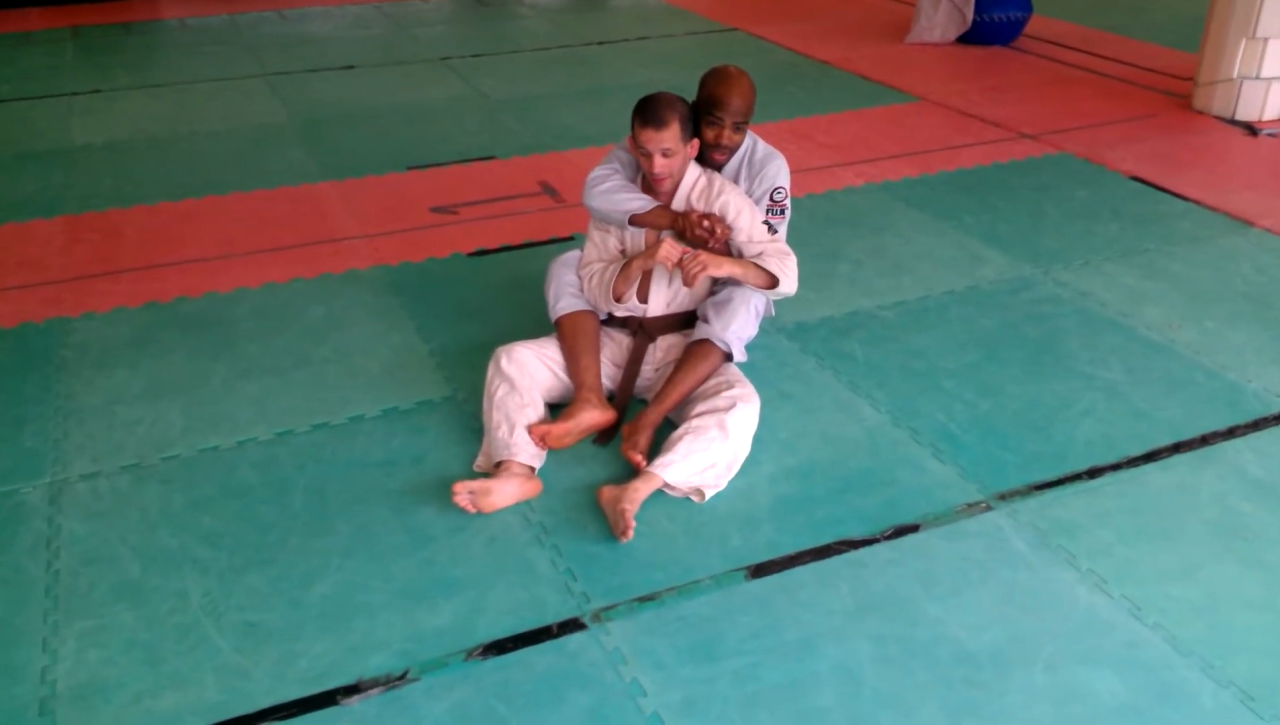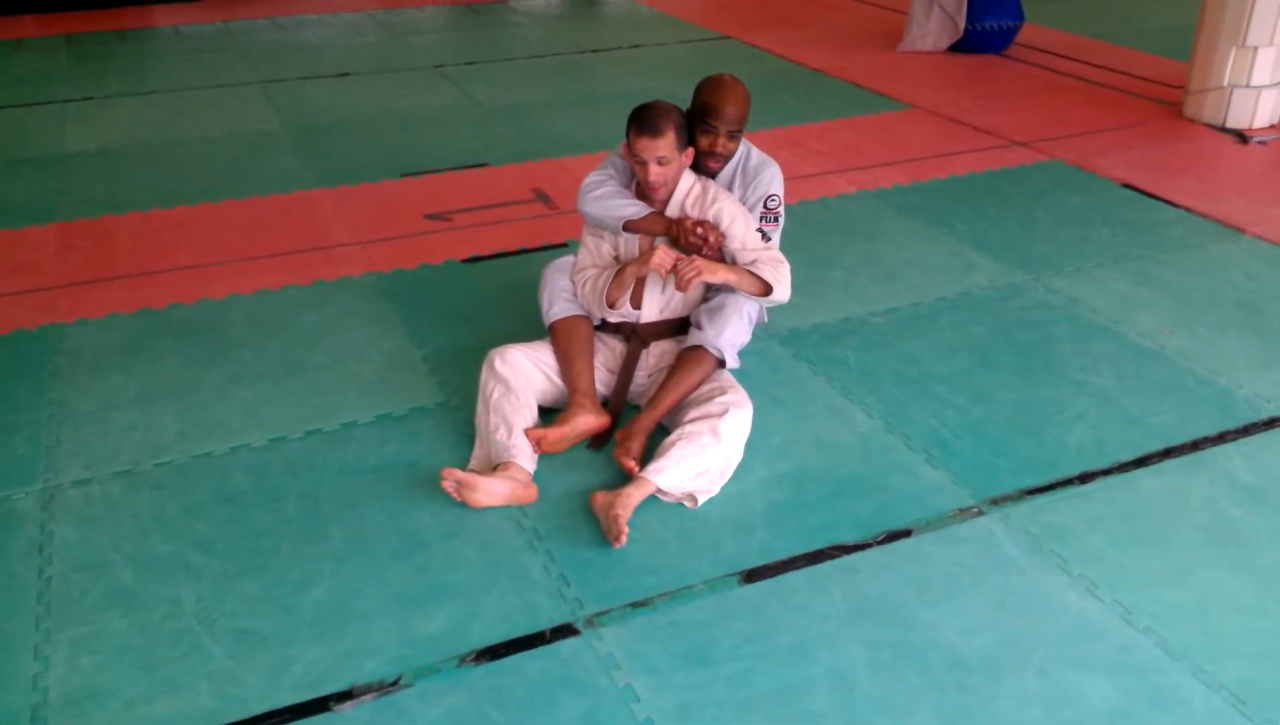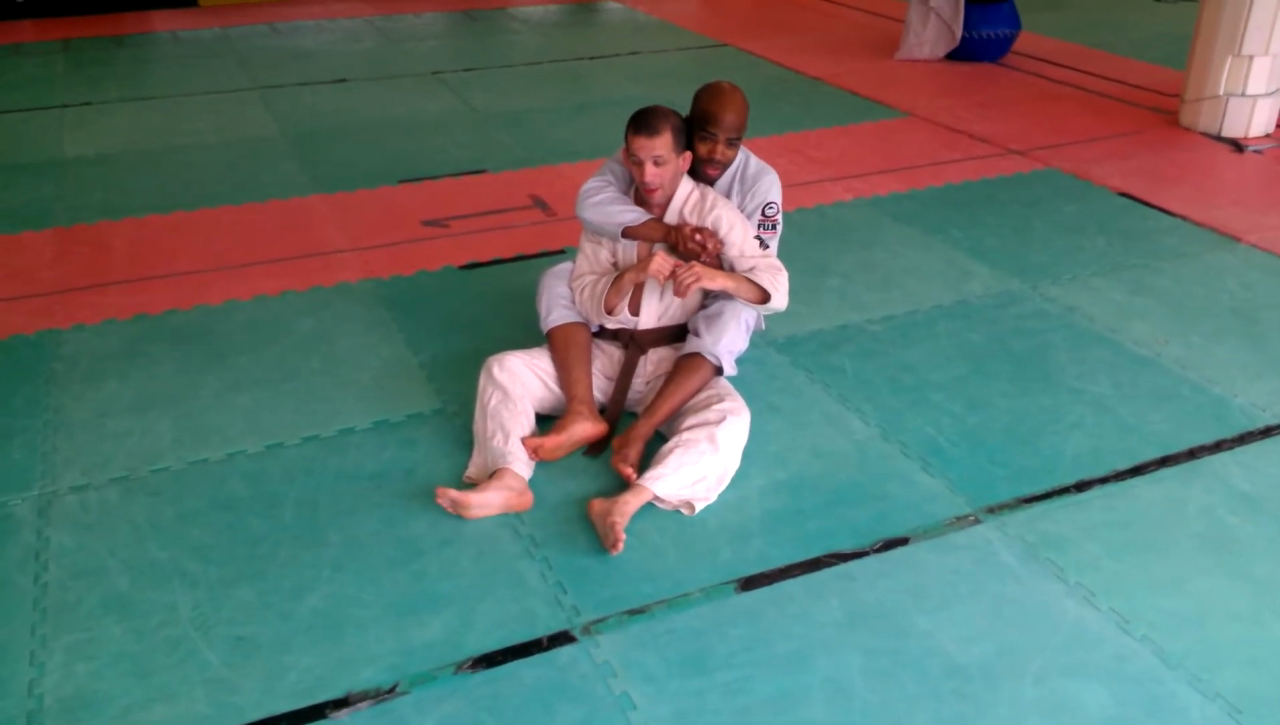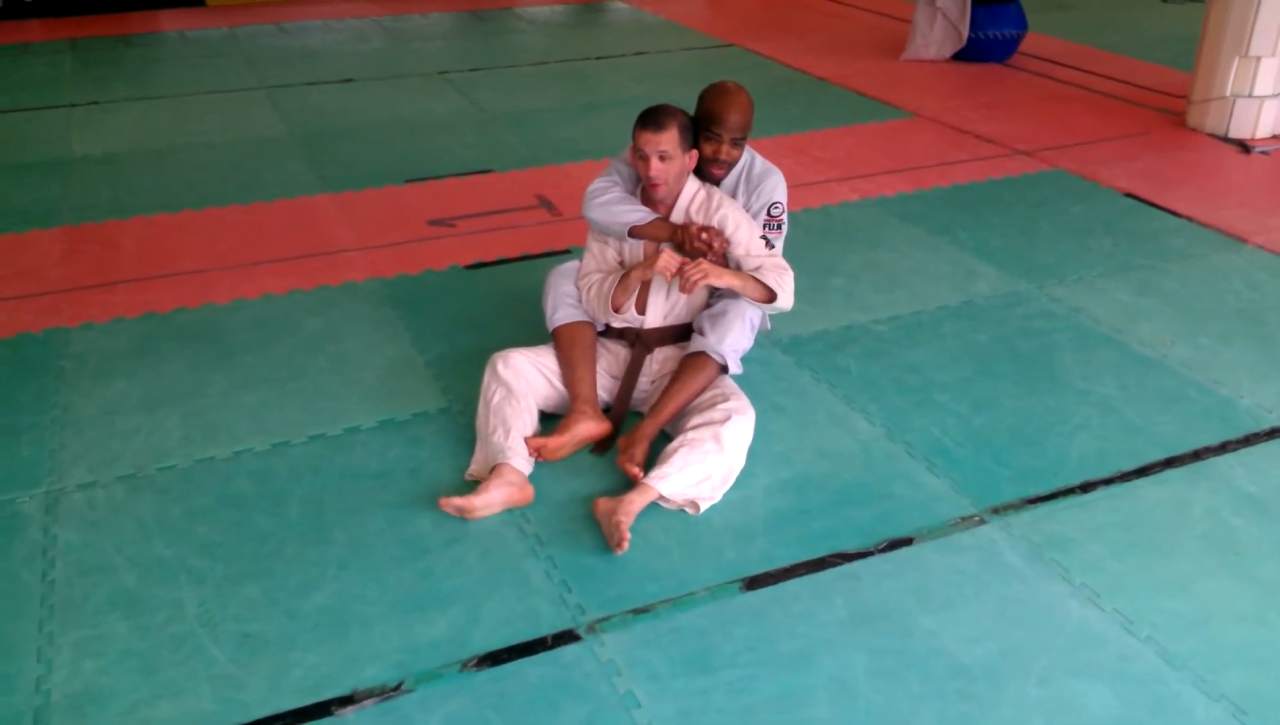
dt=0.3s
person 1, frame 1
left shoulder: (719, 197)
left elbow: (785, 273)
right elbow: (595, 290)
left wrist: (724, 264)
right wrist: (640, 261)
left hip: (683, 347)
right hip: (614, 340)
left knee: (738, 405)
right knee: (512, 361)
left ankle: (633, 491)
right ankle: (516, 472)
person 1, frame 2
left shoulder: (713, 205)
left elbow: (778, 281)
right elbow: (588, 296)
left wrist: (718, 270)
right wrist: (633, 267)
left hip: (677, 353)
right hip: (608, 346)
left knee: (731, 411)
right knee: (505, 363)
left ankle: (627, 496)
right ankle: (513, 473)
person 1, frame 3
left shoulder: (711, 211)
left elbow: (776, 288)
right elbow: (586, 302)
left wrist: (717, 277)
right wrist: (632, 275)
left hip: (675, 361)
right hip: (606, 353)
left knee: (729, 418)
right knee: (503, 370)
left ankle: (624, 505)
right ankle: (508, 482)
person 1, frame 4
left shoulder: (717, 212)
left elbow: (782, 289)
right elbow: (593, 302)
left wrist: (724, 275)
right wrist: (638, 272)
left hip: (681, 361)
right hip: (612, 352)
left knee: (734, 418)
right knee: (508, 367)
left ankle: (630, 503)
right ankle: (508, 477)
person 2, frame 1
left shoulder: (767, 165)
right elbow: (599, 188)
left wrist: (718, 247)
right wrist: (676, 220)
left hip: (711, 291)
left knee: (744, 303)
right knee: (567, 268)
left ankle: (647, 420)
right ankle: (591, 400)
person 2, frame 2
left shoulder: (761, 173)
right elbow: (593, 195)
left wrist: (712, 255)
right wrist: (670, 226)
left hip: (705, 296)
left knee: (737, 310)
right knee: (561, 274)
left ankle: (641, 426)
right ankle: (584, 405)
person 2, frame 3
left shoulder: (759, 182)
right elbow: (592, 201)
left wrist: (710, 262)
right wrist: (669, 232)
left hip: (701, 308)
left knee: (735, 318)
right knee: (559, 281)
left ankle: (638, 433)
right ankle: (582, 413)
person 2, frame 4
left shoulder: (764, 181)
right elbow: (598, 201)
left wrist: (716, 261)
right wrist: (675, 232)
left hip: (707, 304)
left knee: (740, 317)
right knee: (565, 279)
left ankle: (644, 432)
right ankle: (585, 412)
